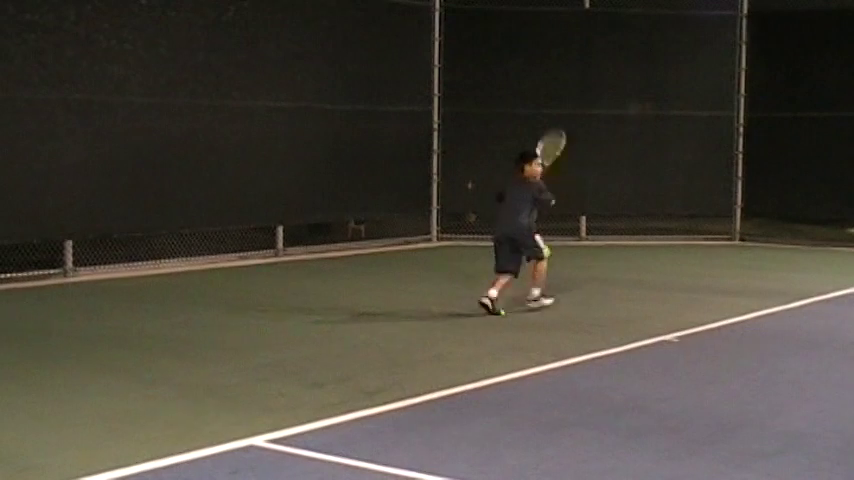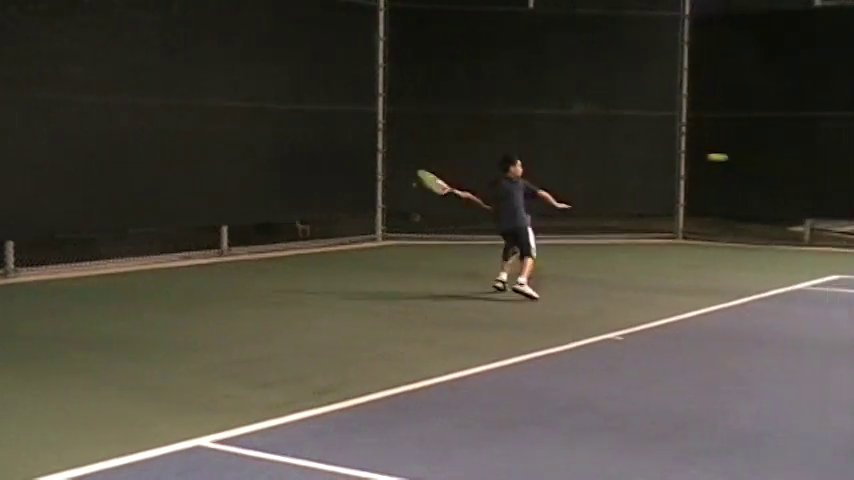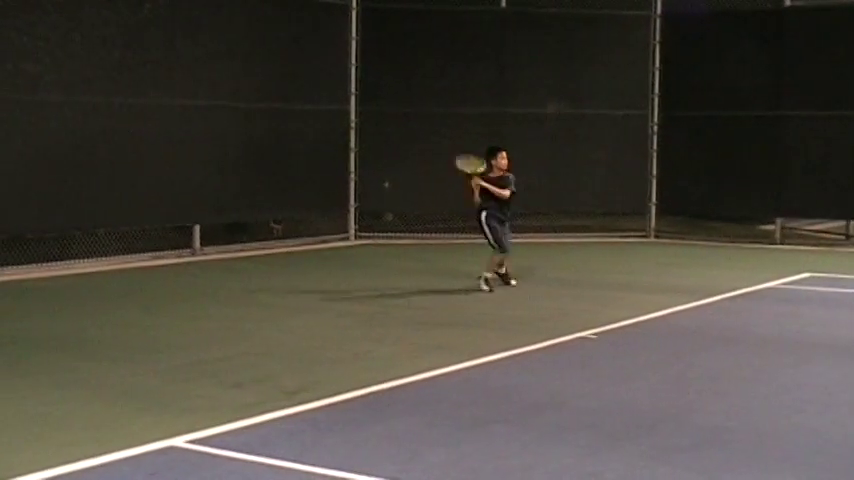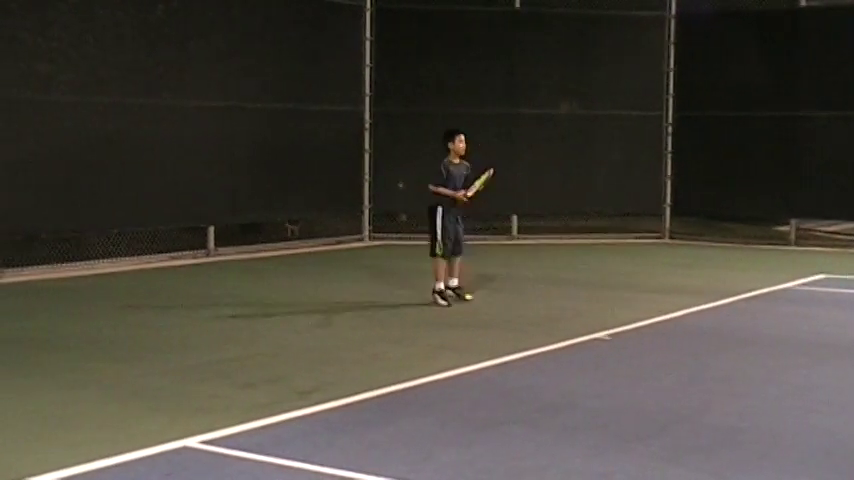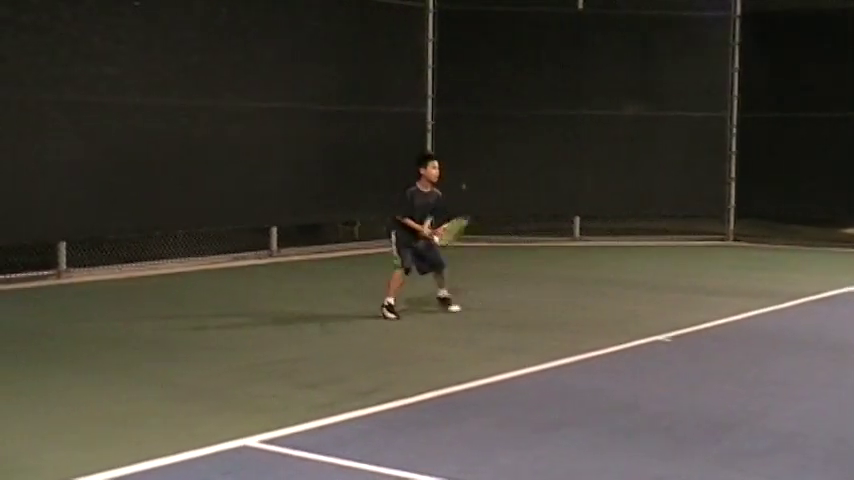
dt=0.7s
person 1, frame 1
left shoulder: (511, 185)
right shoulder: (537, 185)
left elbow: (500, 198)
right elbow: (550, 202)
left hip: (501, 231)
right hip: (521, 230)
left knee: (506, 271)
right knee: (541, 256)
left ankle: (490, 297)
right ankle: (535, 295)
person 1, frame 2
left shoulder: (495, 185)
right shoulder: (520, 183)
left elbow: (494, 207)
right elbow: (540, 193)
right wrist: (556, 204)
left hip: (504, 226)
right hip: (520, 224)
left knee: (510, 251)
right knee: (529, 256)
left ankle: (501, 280)
right ankle: (521, 282)
person 1, frame 3
left shoulder: (508, 178)
right shoulder: (483, 178)
left elbow: (505, 194)
right elbow: (477, 203)
left wrist: (485, 184)
right wrist: (476, 188)
left hip: (502, 218)
right hip: (487, 217)
left knee: (503, 249)
right knee: (502, 248)
left ankle: (500, 271)
right ankle: (486, 276)
person 1, frame 4
left shoulder: (466, 167)
right shoulder: (443, 165)
right elbow: (432, 187)
left wrist: (464, 195)
right wrist: (453, 194)
left hip: (456, 212)
right hip: (441, 210)
left knee: (457, 250)
right knee: (441, 252)
left ankle: (454, 285)
right ankle: (438, 289)
person 1, frame 5
left shoulder: (436, 195)
right shoulder: (411, 193)
right elbow: (400, 216)
left wrist: (432, 229)
right wrist: (419, 228)
left hip: (421, 236)
right hip: (402, 233)
left knee: (438, 265)
right knee: (402, 267)
left ankle: (443, 295)
right ankle: (389, 303)
